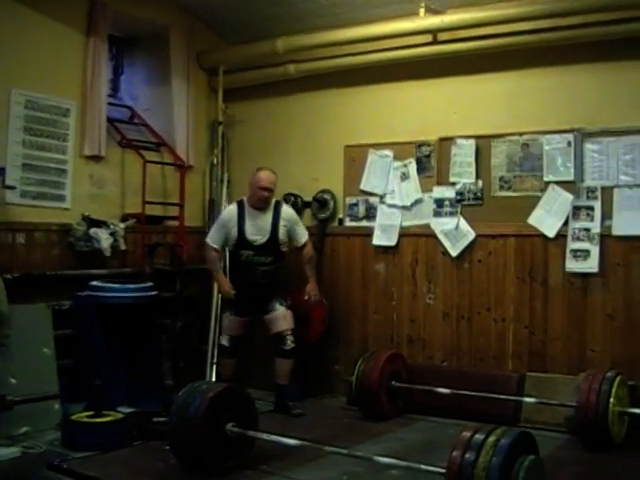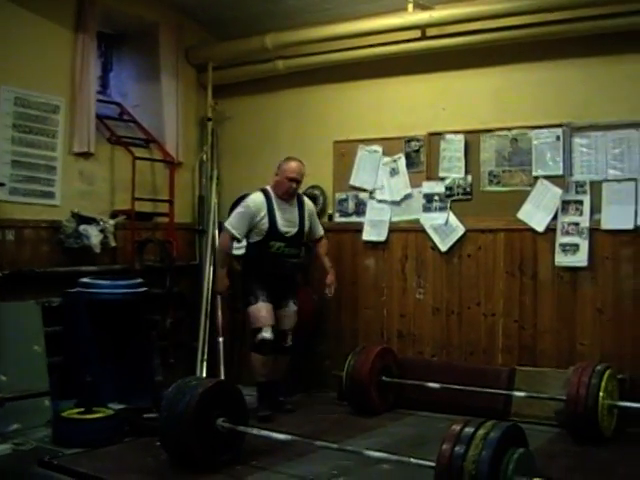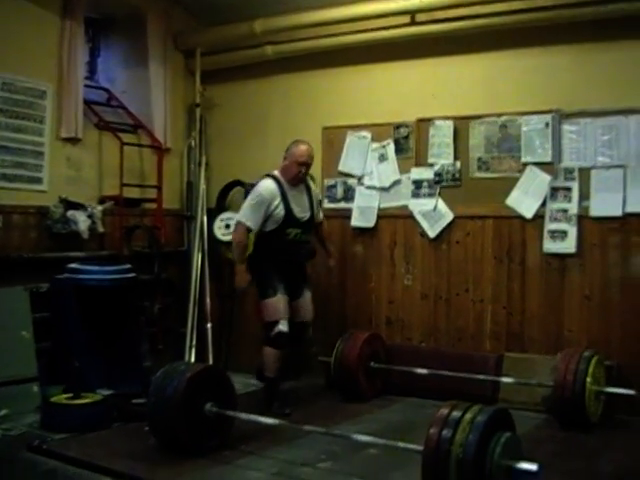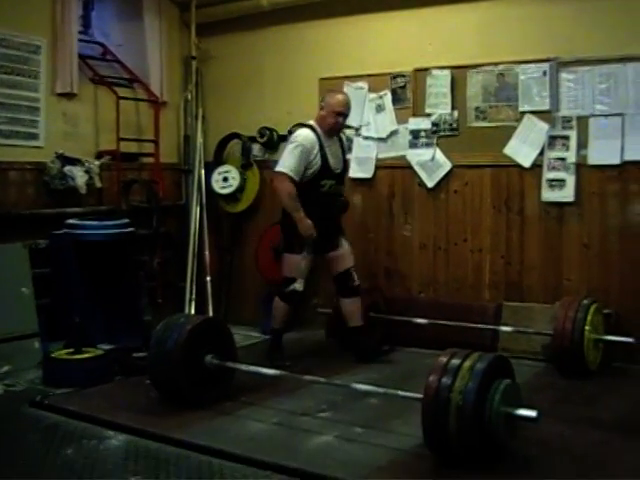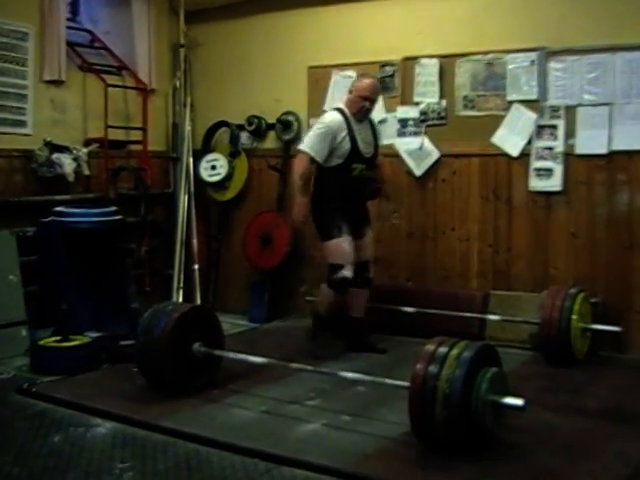
dt=0.3s
person 1, frame 1
left shoulder: (285, 213)
right shoulder: (231, 213)
left elbow: (305, 248)
right elbow: (212, 250)
left wrist: (312, 281)
right wrist: (221, 279)
left hip: (273, 288)
right hip: (240, 288)
left knee: (286, 341)
right knee: (228, 342)
left ankle: (283, 398)
person 1, frame 2
left shoulder: (305, 205)
right shoulder: (256, 202)
left elbow: (319, 240)
right elbow: (227, 237)
left wrist: (329, 270)
right wrist: (222, 272)
left hip: (287, 282)
right hip: (258, 280)
left knee: (284, 341)
right knee: (264, 337)
left ankle: (275, 393)
right ankle: (262, 395)
person 1, frame 3
left shoulder: (310, 190)
right shoulder: (267, 190)
left elbow: (318, 225)
right elbow: (241, 230)
left wrist: (329, 253)
right wrist: (241, 269)
left hip: (298, 269)
right hip: (271, 270)
left knee: (301, 331)
right knee: (279, 330)
left ankle: (271, 375)
right ankle: (271, 393)
person 1, frame 4
left shoulder: (338, 140)
right shoulder: (304, 139)
right elbow: (282, 180)
right wrist: (299, 218)
left hip: (329, 222)
right hip: (305, 223)
left knee: (349, 281)
right knee: (293, 286)
left ankle: (362, 344)
right ankle: (274, 346)
person 1, frame 5
left shoulder: (370, 126)
right shoulder: (332, 122)
left elbow: (373, 167)
right elbow: (303, 160)
left wrist: (384, 196)
right wrist: (301, 198)
left hip: (357, 207)
right hip: (331, 208)
left knee: (363, 273)
right knee: (343, 273)
left ankle: (358, 335)
right ankle: (320, 324)
